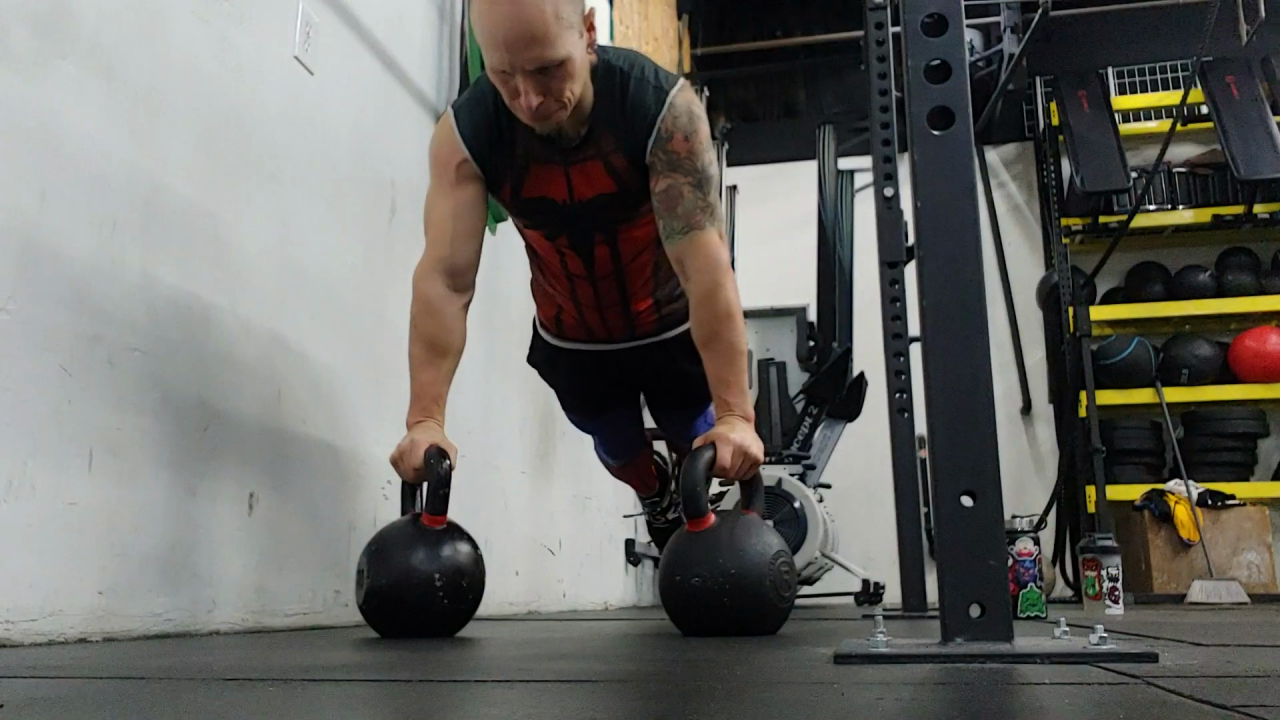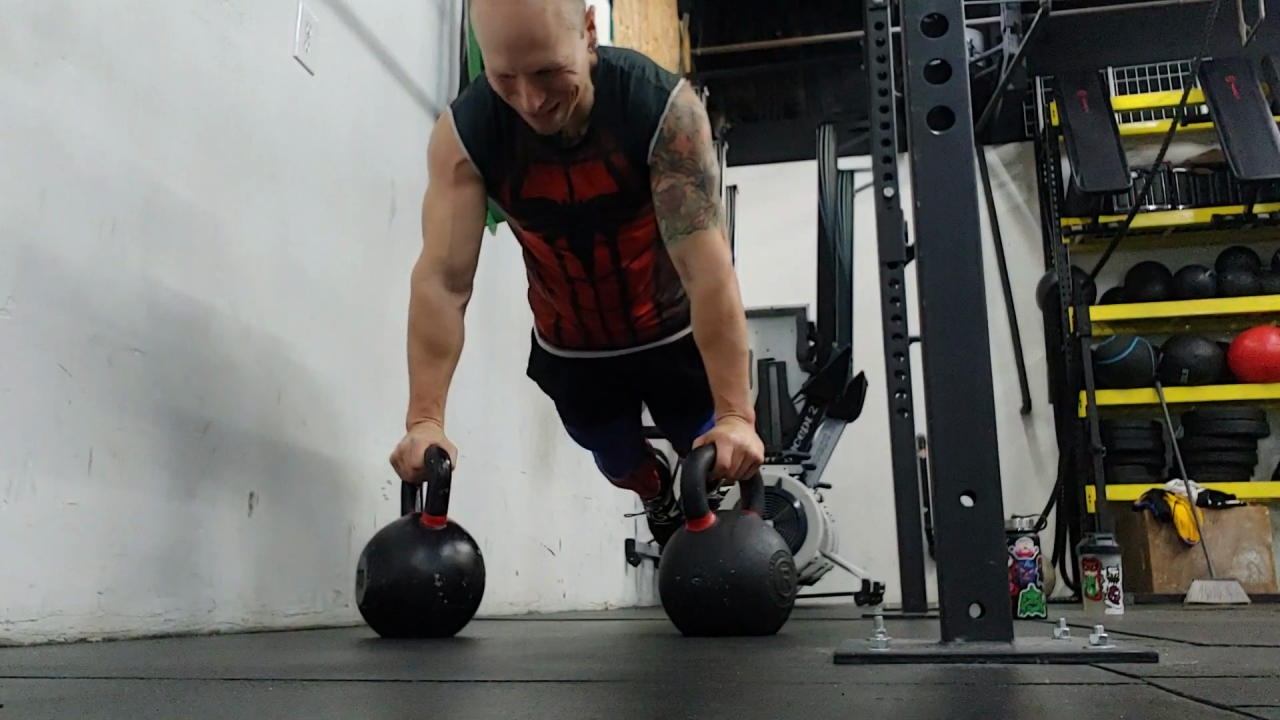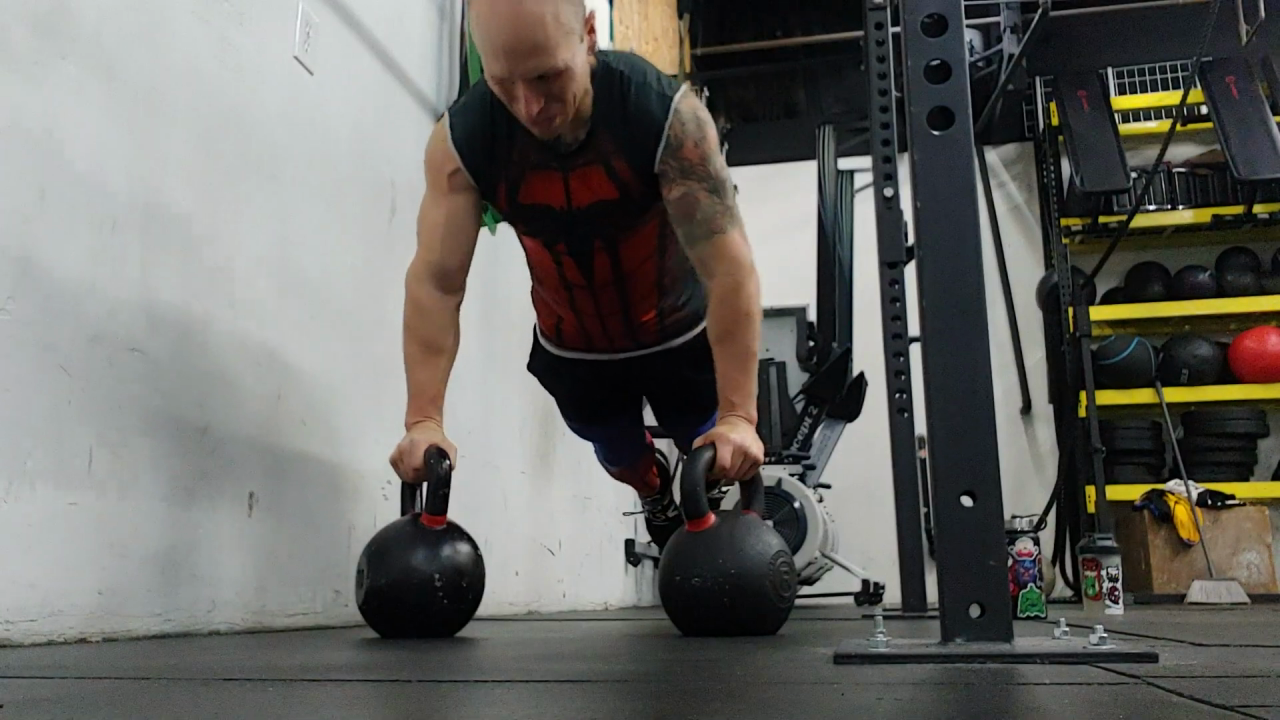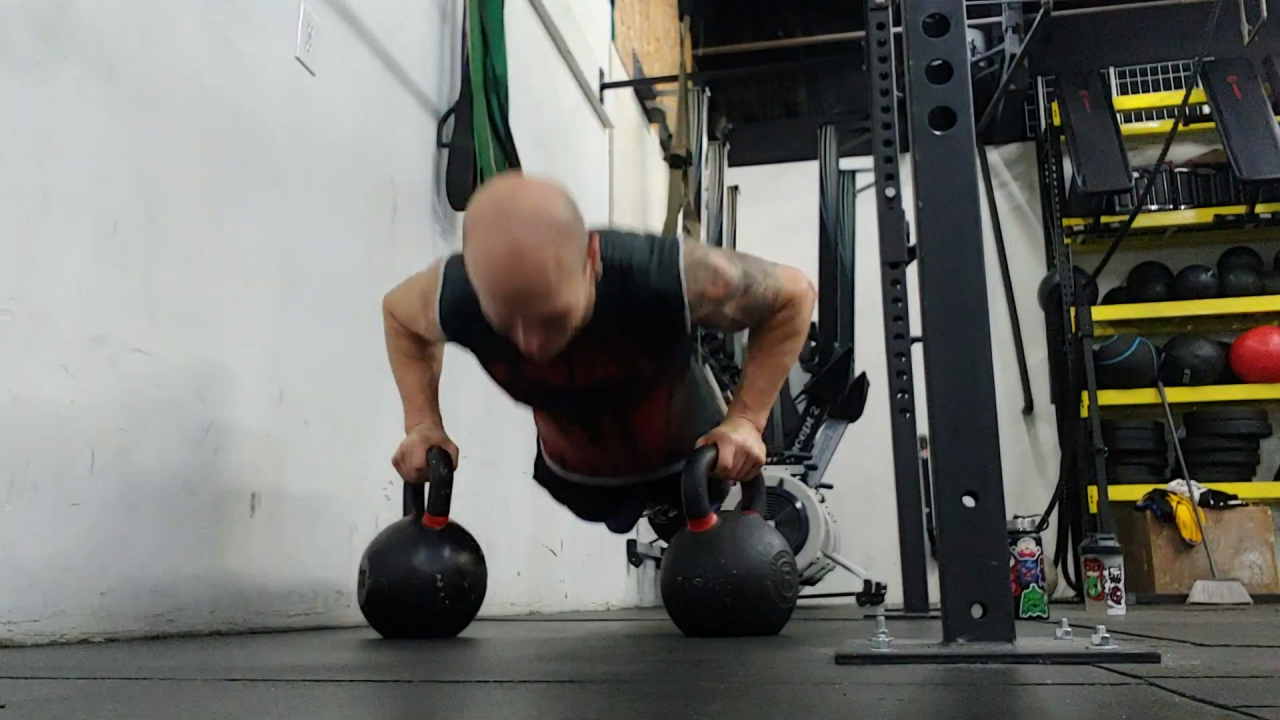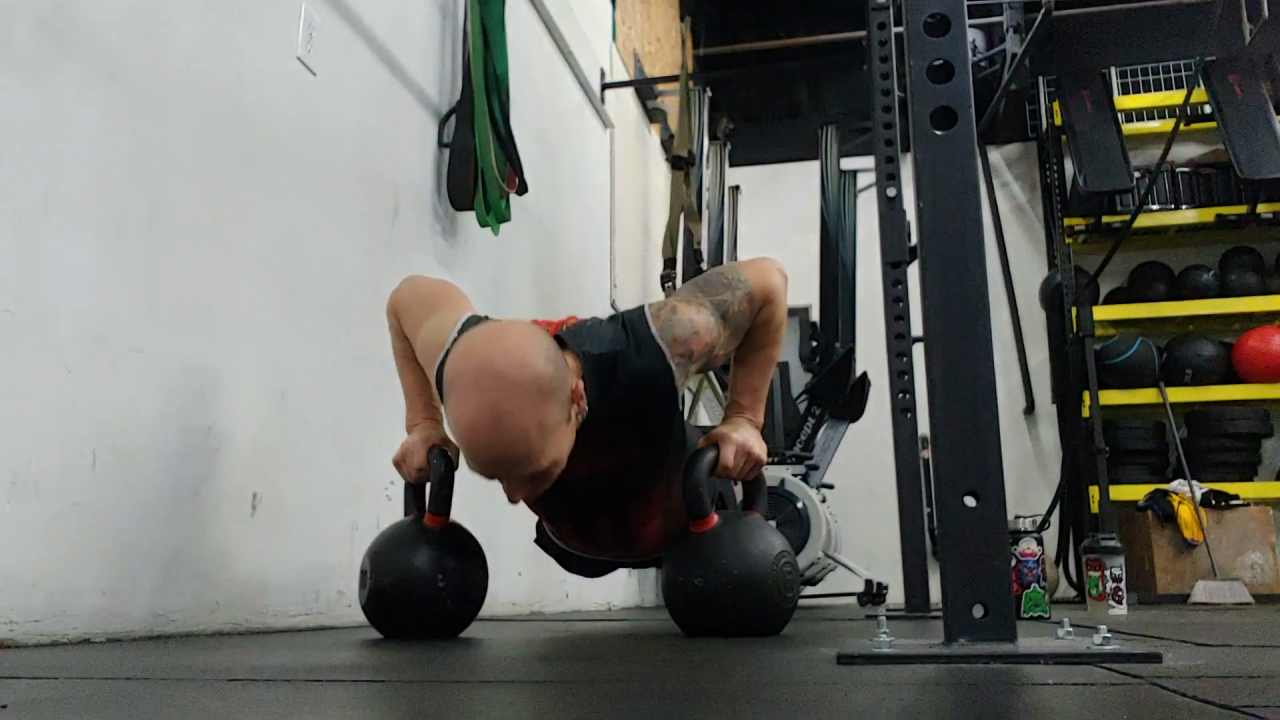
dt=0.4s
person 1, frame 1
left shoulder: (663, 107)
right shoulder: (466, 133)
left elbow: (704, 267)
right elbow: (445, 279)
left wrist: (736, 415)
right wrist: (425, 419)
left hip: (671, 327)
right hip: (571, 341)
left knee: (701, 450)
right knee: (618, 450)
right ankle: (657, 501)
person 1, frame 2
left shoulder: (663, 107)
right shoulder: (464, 133)
left elbow: (706, 268)
right elbow: (441, 281)
left wrist: (736, 416)
right wrist: (424, 421)
left hip: (671, 334)
right hip: (569, 351)
left knee: (710, 460)
right knee: (621, 465)
right ankle: (659, 500)
person 1, frame 3
left shoulder: (665, 112)
right shoulder: (462, 138)
left elbow: (728, 267)
right elbow: (437, 283)
left wrist: (738, 415)
right wrist: (423, 420)
left hip: (677, 337)
right hip: (572, 351)
left knee: (715, 462)
right knee: (621, 460)
right ankle: (656, 497)
person 1, frame 4
left shoulder: (673, 278)
right shoulder: (454, 297)
left elbow: (793, 296)
right elbow: (398, 316)
left wrist: (746, 419)
right wrist: (422, 425)
left hip: (683, 454)
right hip: (574, 471)
right knee: (620, 521)
right ankle: (654, 506)
person 1, frame 5
left shoulder: (655, 355)
right shoulder: (456, 365)
left elbow: (766, 280)
right elbow: (407, 297)
left wrist: (745, 419)
right wrist: (423, 424)
